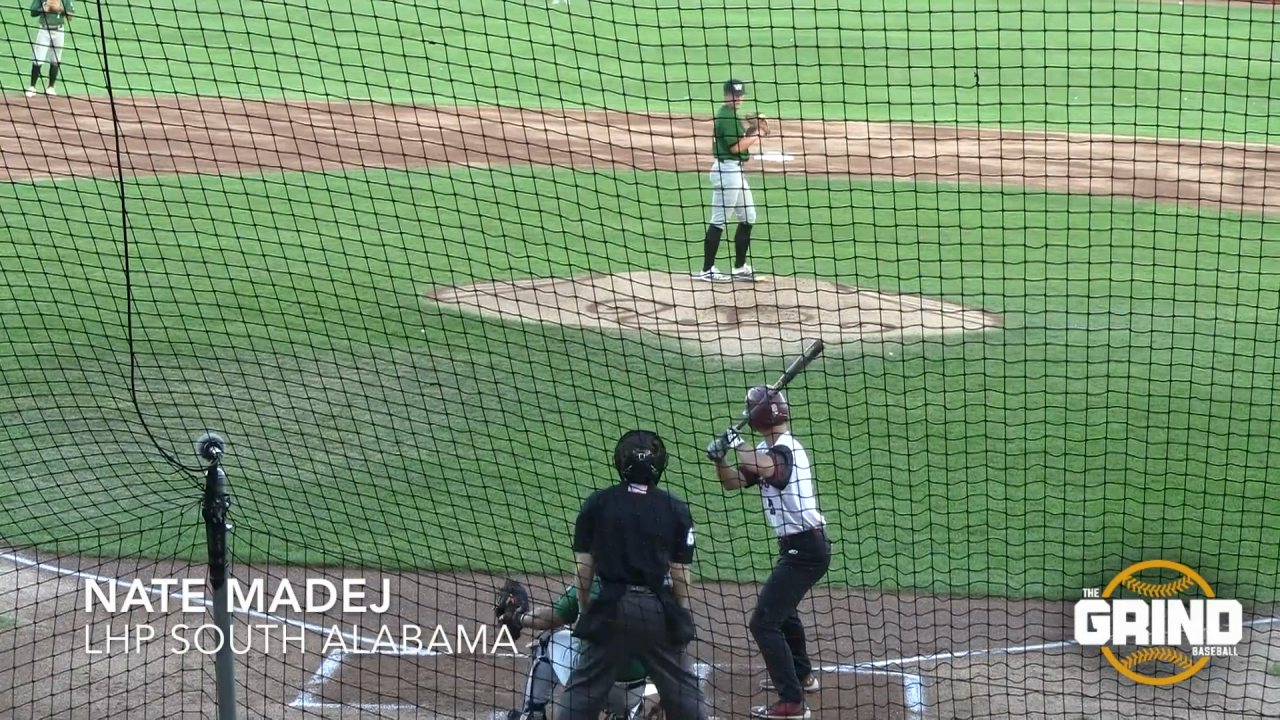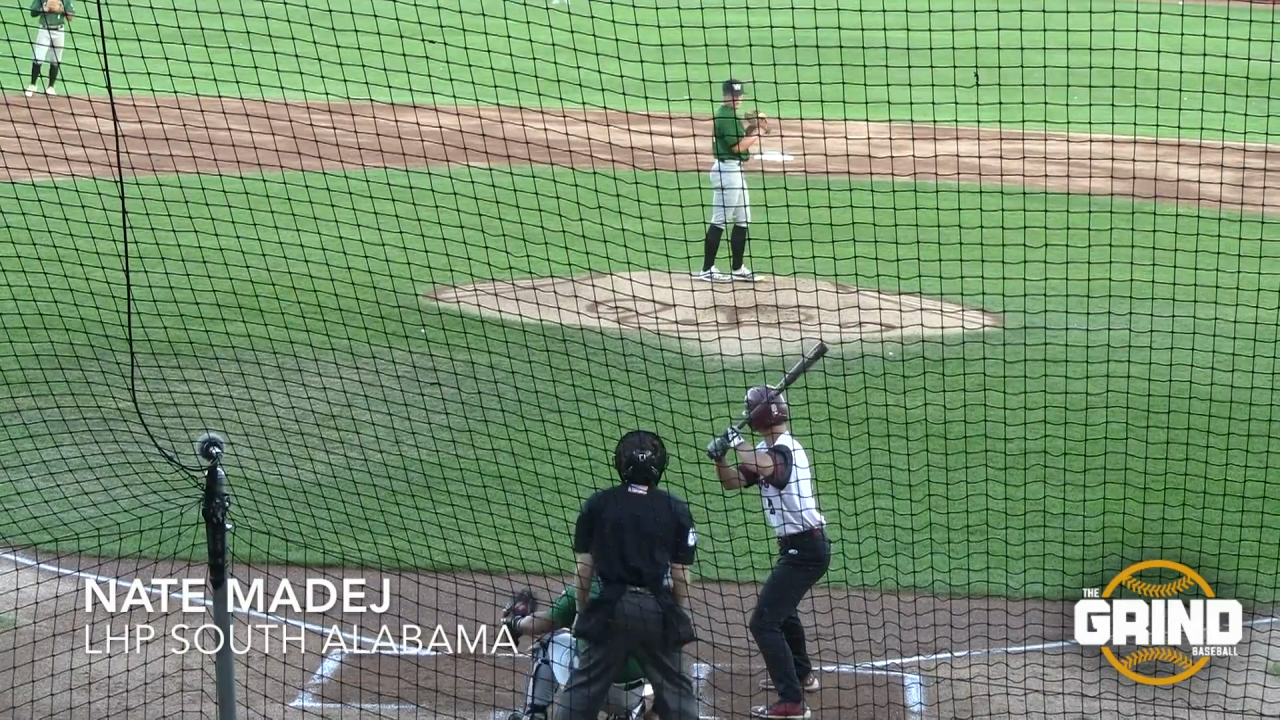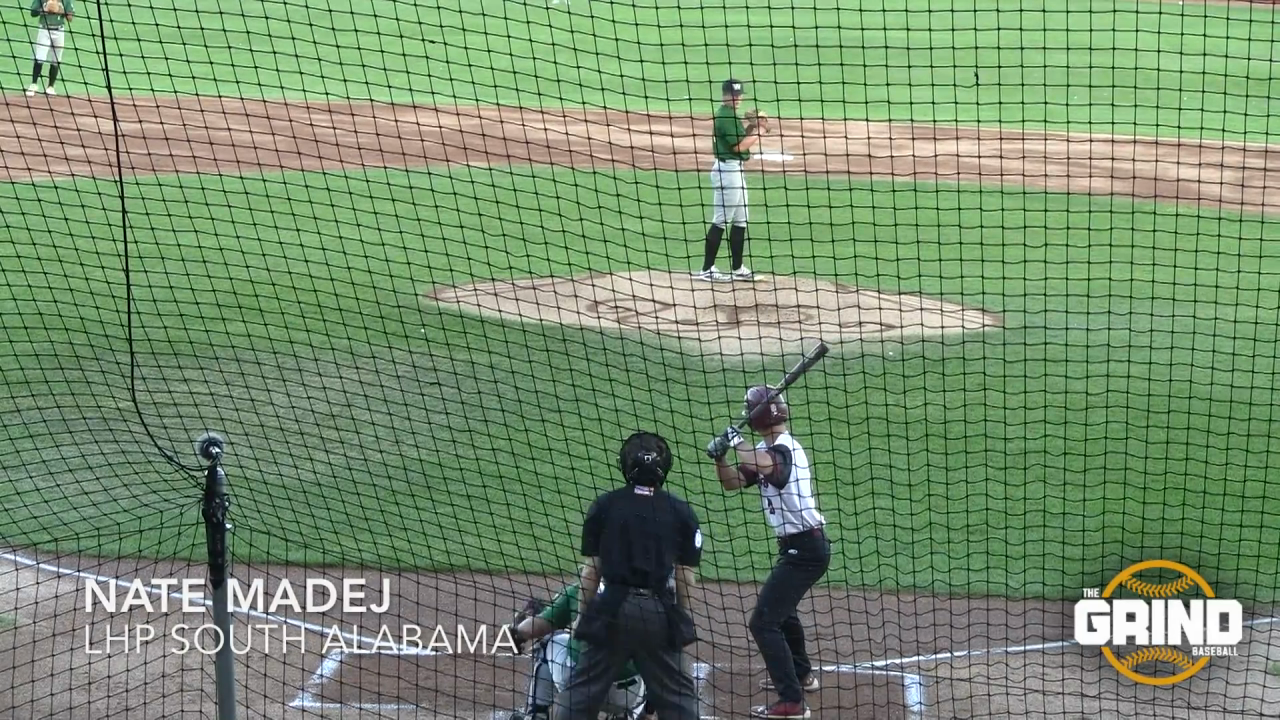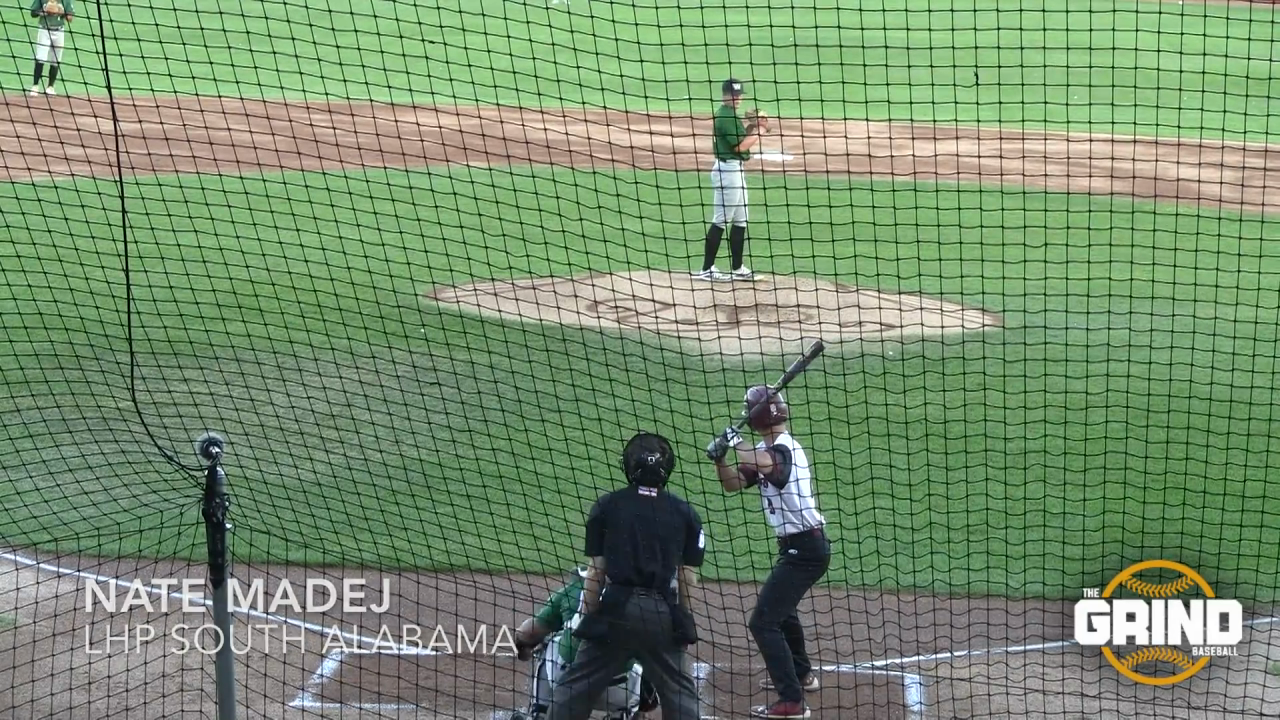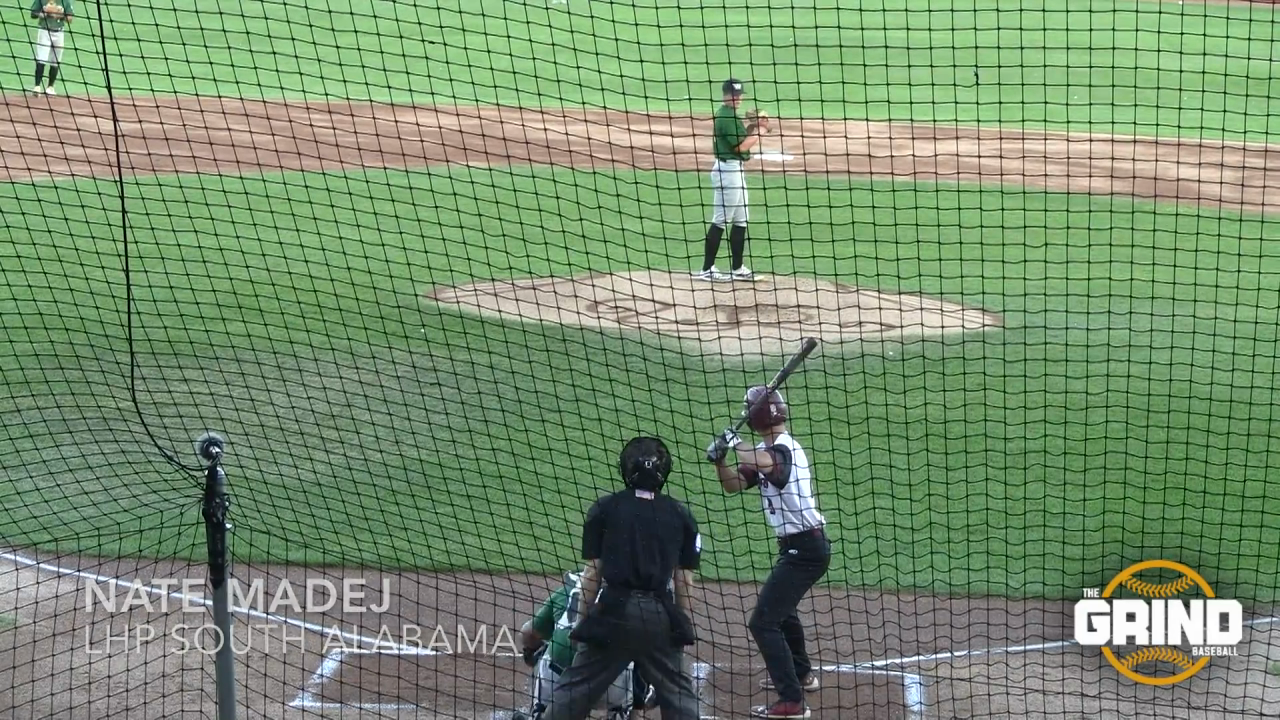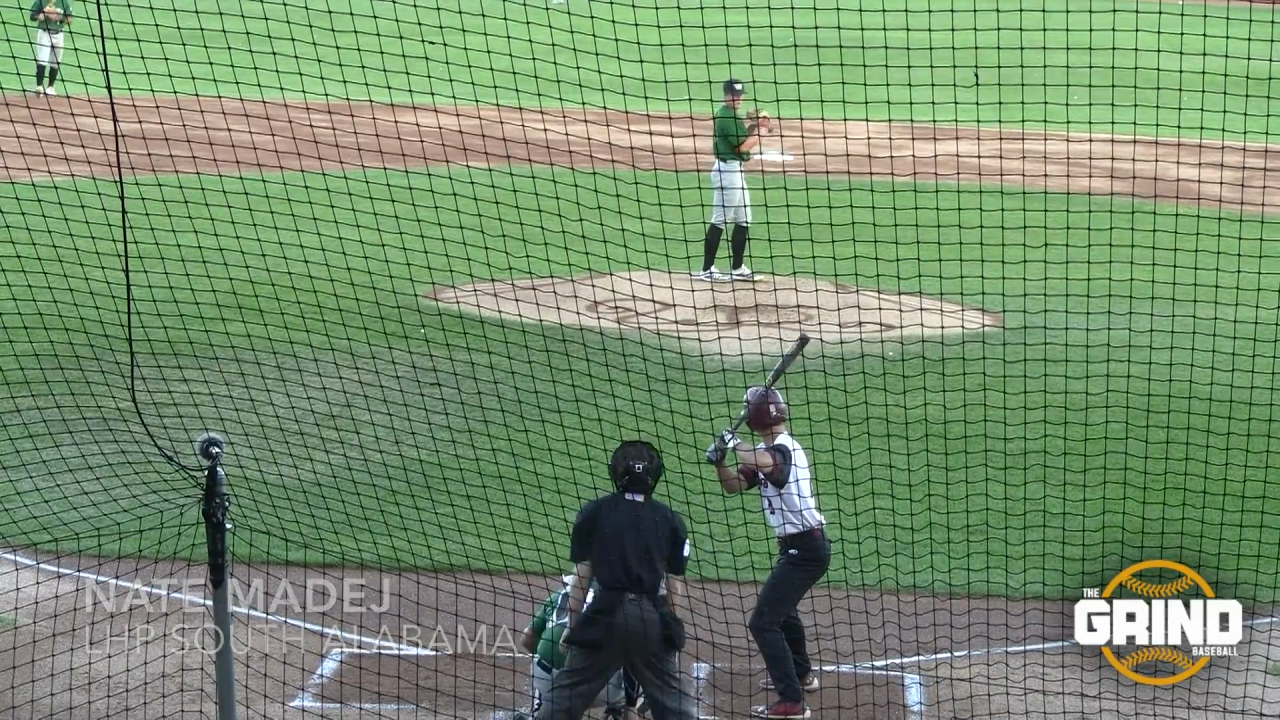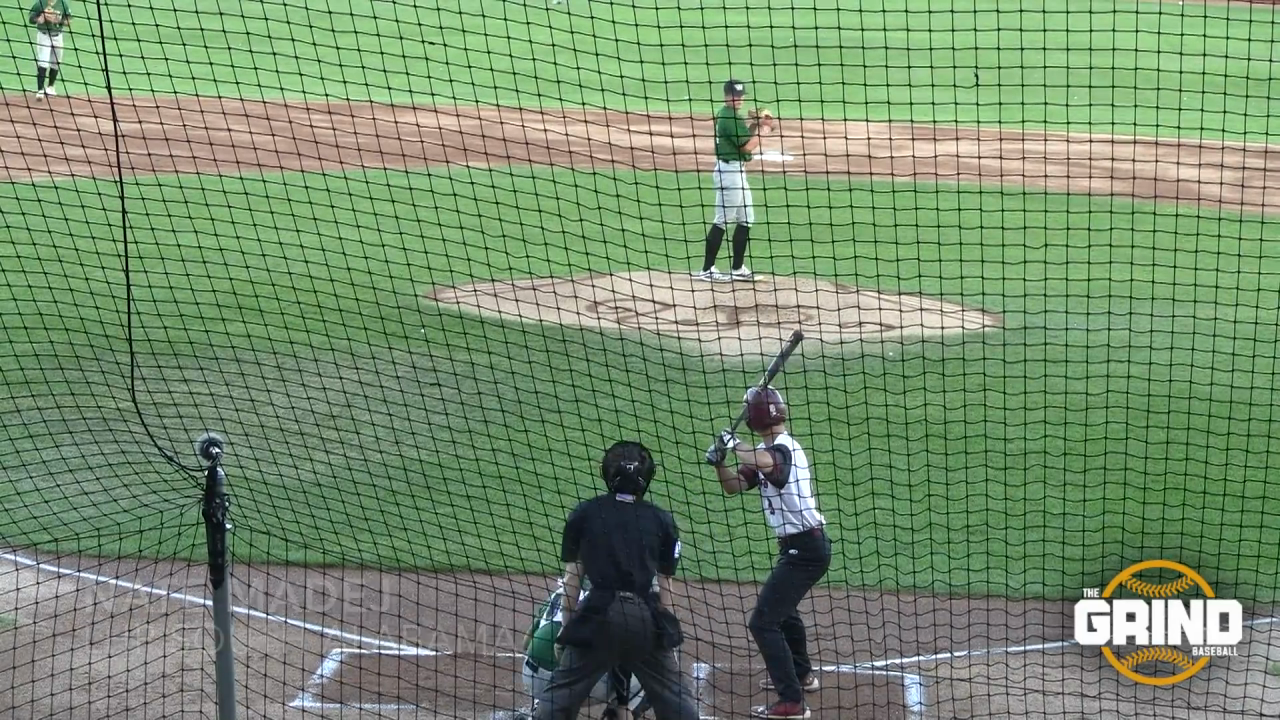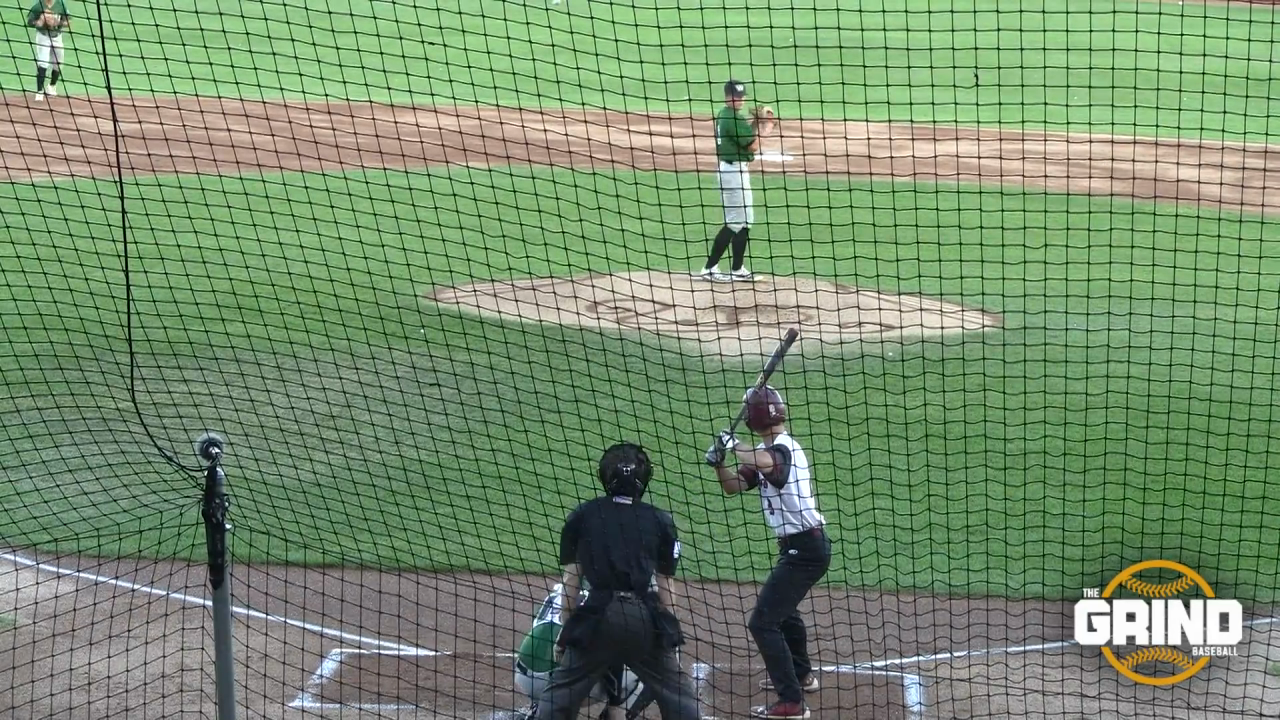
dt=0.1s
person 1, frame 1
left shoulder: (785, 449)
right shoulder: (768, 450)
left elbow: (767, 469)
right elbow: (732, 482)
left wrist: (738, 444)
right wrist: (719, 458)
left hip: (805, 549)
right hip: (801, 546)
left knee: (764, 622)
right knee: (782, 609)
right ankle: (801, 674)
person 1, frame 2
left shoulder: (785, 449)
right shoulder: (767, 449)
left elbow: (766, 468)
right elbow: (732, 482)
left wrist: (738, 443)
right wrist: (719, 457)
left hip: (805, 549)
right hip: (800, 546)
left knee: (763, 622)
right knee: (781, 609)
right ankle: (801, 674)
person 1, frame 3
left shoulder: (785, 448)
right shoulder: (768, 449)
left elbow: (766, 467)
right elbow: (732, 482)
left wrist: (737, 442)
right wrist: (720, 457)
left hip: (804, 548)
right hip: (800, 546)
left knee: (763, 622)
right knee: (781, 608)
right ankle: (801, 674)
person 1, frame 4
left shoulder: (785, 448)
right shoulder: (767, 449)
left elbow: (765, 465)
right elbow: (734, 483)
left wrist: (737, 443)
right wrist: (720, 458)
left hip: (804, 549)
right hip: (800, 546)
left knee: (763, 622)
right knee: (781, 608)
right ankle: (801, 674)
person 1, frame 5
left shoulder: (784, 448)
right shoulder: (767, 450)
left elbow: (766, 465)
right elbow: (734, 484)
left wrist: (736, 443)
right wrist: (720, 459)
left hip: (804, 548)
right hip: (800, 546)
left knee: (763, 621)
right knee: (781, 608)
right ankle: (801, 674)
person 1, frame 6
left shoulder: (784, 448)
right shoulder: (767, 450)
left elbow: (765, 464)
right elbow: (734, 485)
left wrist: (735, 444)
right wrist: (719, 460)
left hip: (805, 549)
right hip: (801, 546)
left knee: (763, 621)
right knee: (782, 608)
right ankle: (801, 674)
person 1, frame 7
left shoulder: (784, 448)
right shoulder: (767, 450)
left elbow: (765, 464)
right elbow: (734, 486)
left wrist: (734, 444)
right wrist: (719, 462)
left hip: (805, 549)
right hip: (801, 546)
left knee: (763, 622)
right knee: (782, 609)
right ankle: (801, 674)
person 1, frame 8
left shoulder: (784, 448)
right shoulder: (767, 450)
left elbow: (765, 464)
right elbow: (734, 486)
left wrist: (734, 445)
right wrist: (719, 463)
left hip: (804, 549)
right hip: (801, 546)
left knee: (763, 622)
right knee: (782, 609)
right ankle: (801, 674)
person 2, frame 1
left shoulder: (597, 503)
right shoulder: (676, 509)
left elbow: (584, 567)
right elbow: (680, 573)
left wrist: (584, 608)
right wrist: (679, 614)
left hip: (612, 607)
right hip: (658, 609)
left knee: (582, 691)
right knee: (683, 691)
person 2, frame 2
left shoulder: (598, 504)
right shoulder: (676, 510)
left elbow: (584, 567)
right elbow: (680, 574)
left wrist: (582, 611)
right wrist: (678, 616)
left hip: (611, 607)
right hip: (657, 610)
left knee: (582, 691)
right knee: (675, 694)
person 2, frame 3
left shoulder: (604, 506)
right shoulder: (681, 511)
left elbow: (591, 570)
right elbow: (685, 576)
left wrist: (586, 614)
right wrist: (681, 618)
left hip: (613, 609)
right hip: (660, 611)
left knee: (581, 691)
right knee: (678, 695)
person 2, frame 4
left shoulder: (607, 506)
right shoulder: (684, 512)
left elbow: (596, 571)
right elbow: (687, 578)
left wrist: (587, 616)
right wrist: (683, 621)
left hip: (616, 609)
right hip: (662, 612)
left knee: (575, 689)
right knee: (680, 694)
person 2, frame 5
left shoulder: (604, 509)
right shoulder: (681, 515)
left elbow: (593, 573)
right elbow: (684, 581)
left wrist: (583, 619)
right wrist: (681, 624)
left hip: (614, 611)
right hip: (660, 614)
left knee: (574, 691)
right knee: (679, 696)
person 2, frame 6
left shoulder: (593, 513)
right shoulder: (671, 520)
left elbow: (582, 576)
right elbow: (674, 585)
left wrist: (573, 623)
right wrist: (670, 630)
left hip: (606, 615)
right hip: (651, 617)
left knee: (565, 694)
person 2, frame 7
left shoulder: (584, 513)
right shoulder: (662, 520)
left elbow: (573, 576)
right elbow: (664, 584)
left wrist: (566, 625)
right wrist: (665, 628)
left hip: (599, 614)
right hip: (645, 615)
left knee: (561, 693)
right knee: (675, 696)
person 2, frame 8
left shoulder: (582, 516)
right shoulder: (660, 521)
left elbow: (571, 579)
right elbow: (665, 585)
left wrist: (564, 629)
right wrist: (669, 632)
left hip: (599, 615)
right hip: (645, 615)
left knee: (561, 694)
right knee: (678, 696)
person 3, frame 1
left shoulder: (732, 115)
right shoulder: (725, 117)
left elbow: (741, 140)
right elbow: (736, 147)
left wrist: (751, 130)
right wrist: (757, 133)
left hip: (735, 170)
right hip: (727, 171)
left knee: (748, 218)
right knee: (718, 221)
left ankle: (740, 267)
right ankle: (707, 269)
person 3, frame 2
left shoulder: (730, 115)
right shoulder: (725, 116)
left elbow: (740, 139)
right elbow: (738, 146)
left wrist: (751, 128)
right wrist: (758, 132)
left hip: (735, 170)
right hip: (727, 170)
left knee: (742, 221)
right knee: (720, 221)
left ankle: (738, 268)
right ankle: (707, 269)
person 3, frame 3
left shoulder: (730, 114)
right shoulder: (725, 116)
left elbow: (740, 139)
right elbow: (739, 146)
left wrist: (751, 127)
right wrist: (759, 131)
left hip: (734, 170)
right hip: (727, 170)
left knee: (740, 221)
right knee: (721, 221)
left ankle: (737, 268)
right ankle: (707, 269)
person 3, frame 4
left shoulder: (730, 115)
right shoulder: (726, 116)
left elbow: (740, 138)
right elbow: (740, 146)
left wrist: (752, 126)
right wrist: (760, 130)
left hip: (735, 170)
right hip: (728, 170)
left knee: (740, 221)
right knee: (720, 221)
left ankle: (737, 268)
right ankle: (707, 269)
person 3, frame 5
left shoulder: (730, 115)
right shoulder: (726, 116)
left elbow: (740, 138)
right elbow: (741, 146)
left wrist: (753, 127)
right wrist: (761, 130)
left hip: (734, 170)
right hip: (728, 171)
left knee: (740, 221)
right knee: (720, 221)
left ankle: (738, 268)
right ankle: (707, 269)
person 3, frame 6
left shoulder: (727, 114)
right shoulder: (728, 117)
left elbow: (740, 138)
right elbow: (743, 146)
left wrist: (754, 127)
right wrist: (762, 130)
left hip: (734, 170)
right hip: (728, 171)
left knee: (743, 220)
right knee: (719, 221)
left ankle: (738, 268)
right ankle: (706, 269)
person 3, frame 7
left shoulder: (729, 115)
right shoulder: (729, 117)
left elbow: (742, 137)
right elbow: (748, 146)
left wrist: (755, 125)
right wrist: (765, 129)
left hip: (736, 171)
right hip: (730, 172)
left knee: (745, 220)
right knee: (721, 222)
left ankle: (738, 268)
right ankle: (707, 269)
person 3, frame 8
left shoulder: (725, 115)
right shoulder: (733, 118)
left elbow: (742, 134)
right elbow: (753, 145)
left wrist: (758, 123)
right wrist: (768, 125)
left hip: (729, 170)
right hip: (734, 171)
left knee: (740, 221)
right knee: (736, 224)
left ankle: (737, 268)
right ankle: (710, 267)
